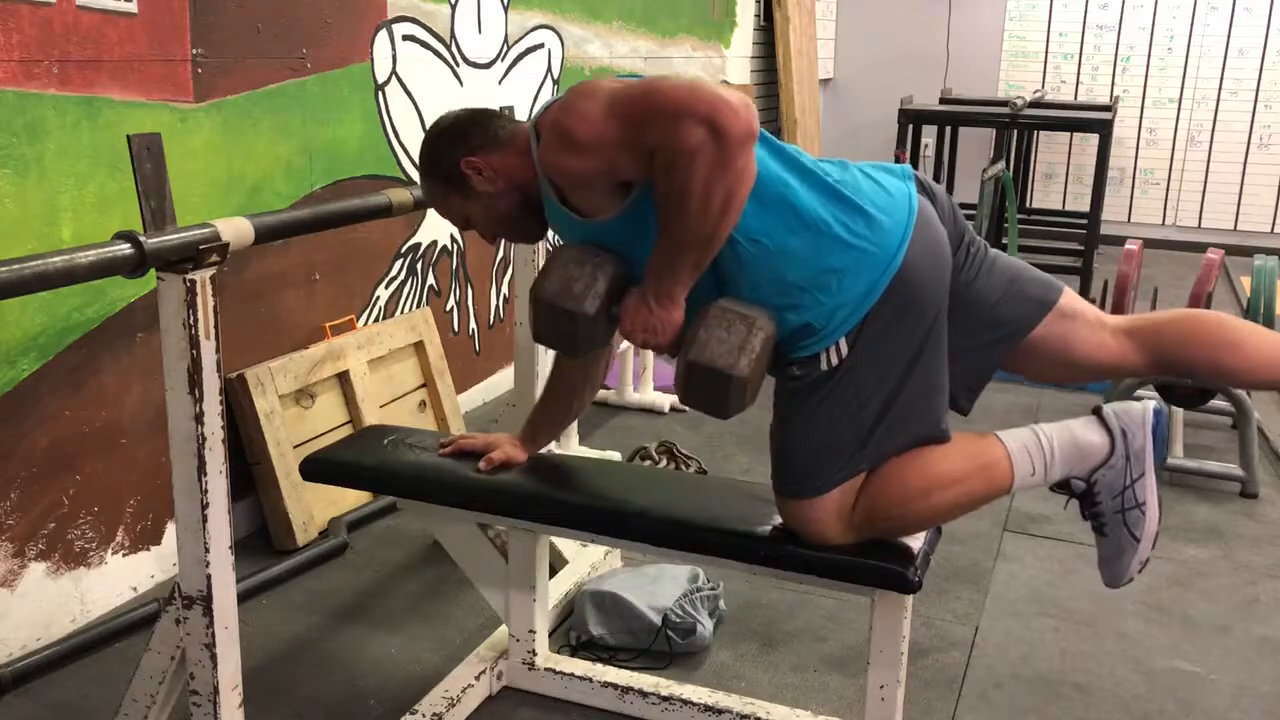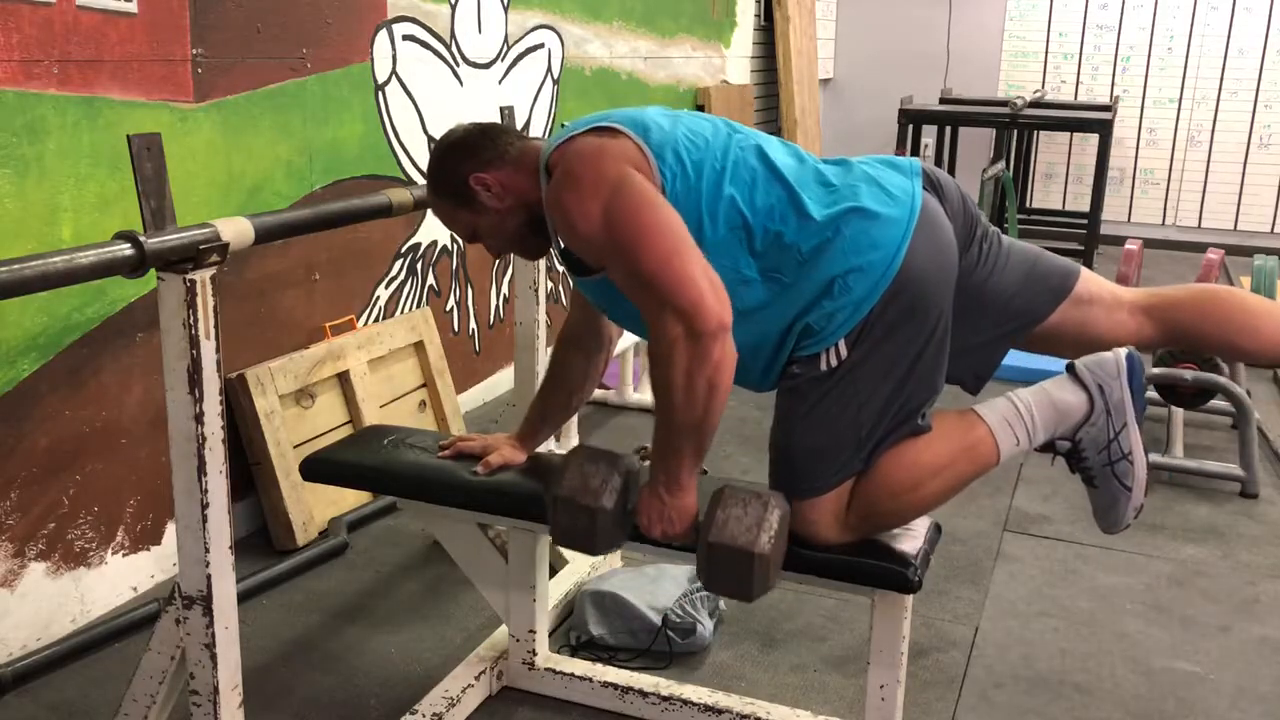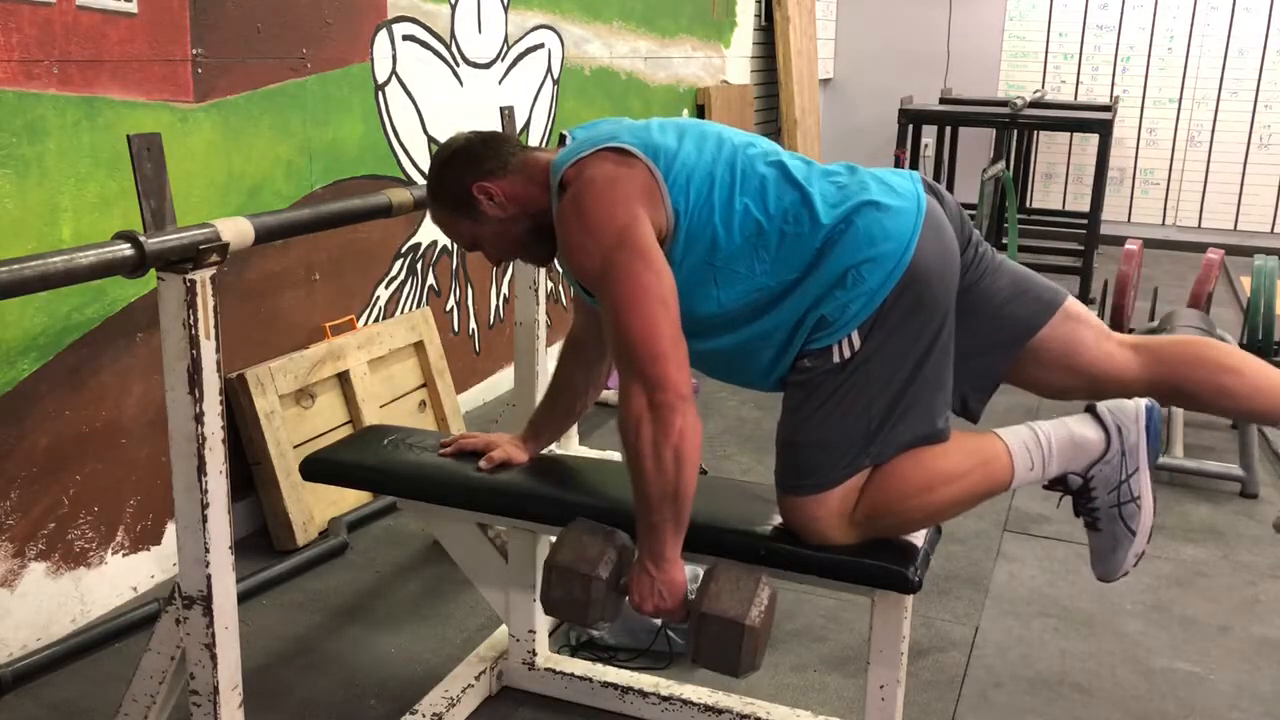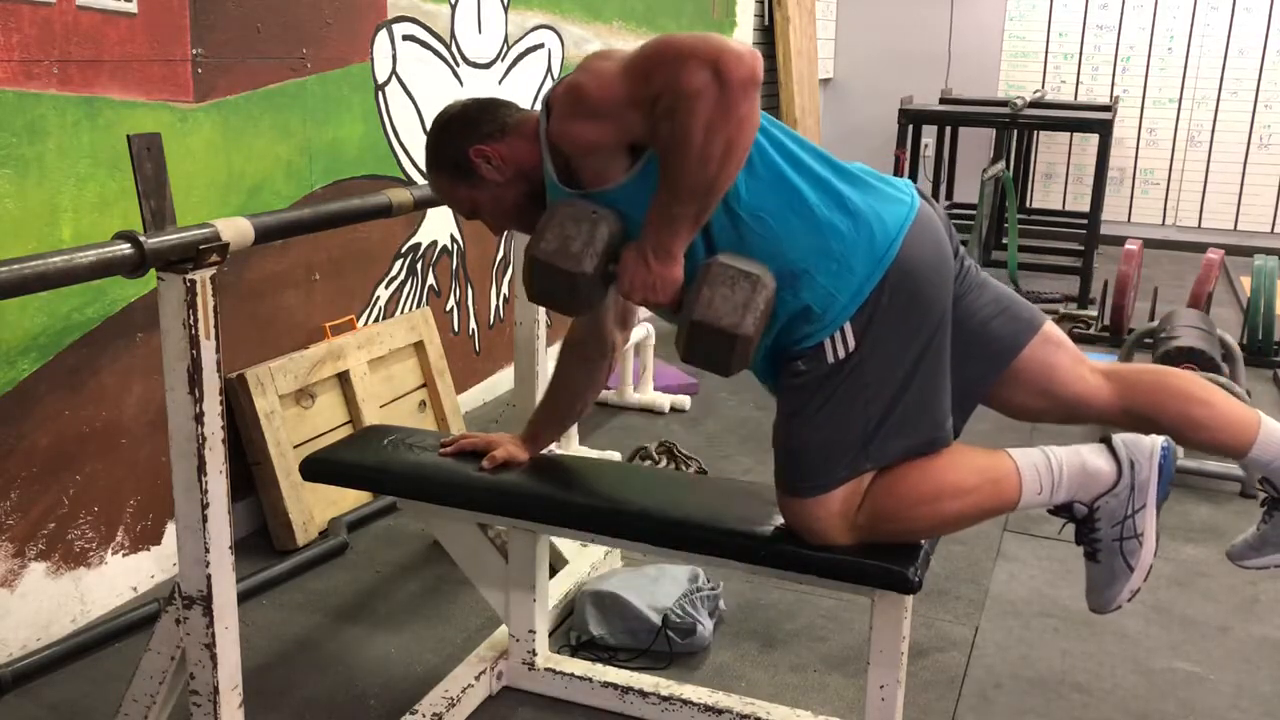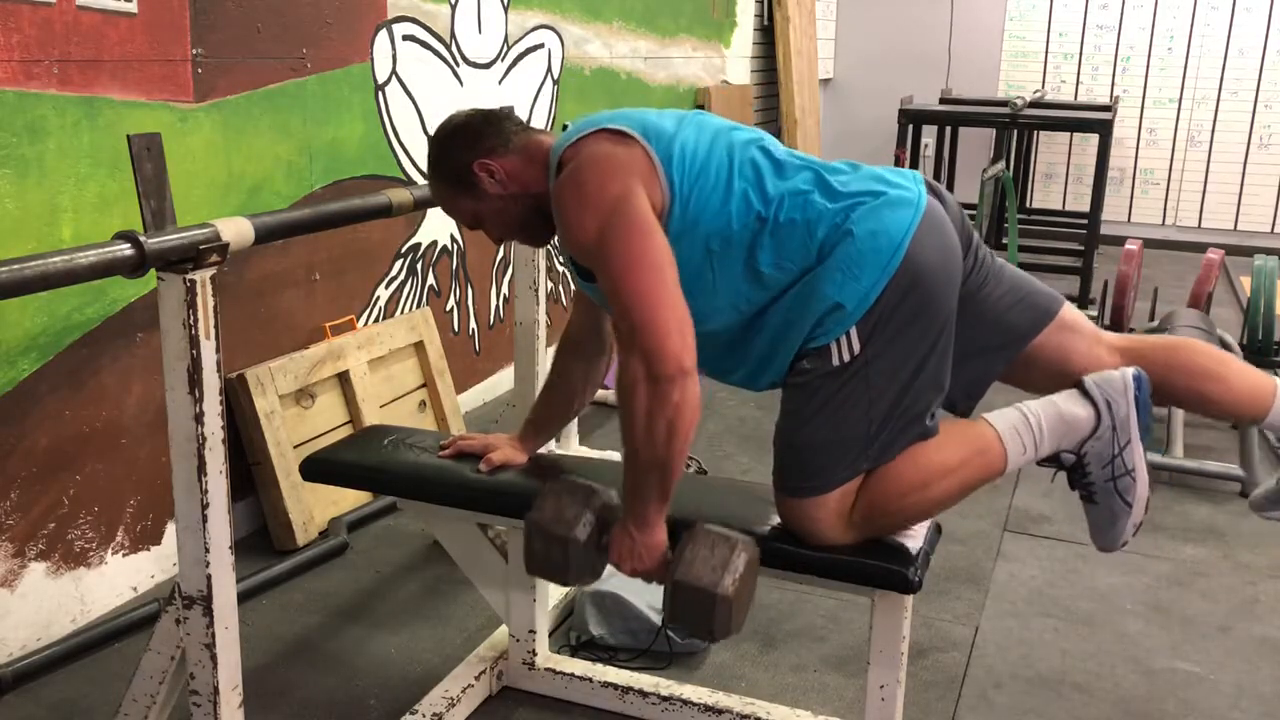
dt=1s
person 1, frame 1
left shoulder: (571, 137)
right shoulder: (584, 193)
left elbow: (721, 121)
left wrist: (665, 290)
right wrist: (527, 439)
left hip: (857, 280)
right hip: (901, 225)
left knee: (826, 516)
right knee: (1122, 343)
left ankle: (1086, 450)
person 1, frame 2
left shoulder: (581, 190)
right shoulder: (598, 164)
left elbow: (701, 325)
right elbow: (589, 331)
left wrist: (673, 484)
right wrist: (524, 439)
left hip: (866, 274)
right hip: (909, 211)
left knee: (821, 517)
right knee: (1138, 315)
left ankle: (1059, 408)
person 1, frame 3
left shoulder: (592, 210)
right shoulder: (595, 174)
left elbow: (660, 394)
right elbow: (594, 338)
left wrist: (659, 557)
right wrist: (527, 442)
left hip: (870, 273)
right hip: (909, 224)
left knee: (822, 516)
right knee: (1119, 360)
left ankle: (1076, 447)
person 1, frame 4
left shoulder: (581, 112)
right shoulder: (584, 193)
left elbow: (727, 70)
right elbow: (597, 333)
left wrist: (663, 245)
right wrist: (530, 440)
left hip: (856, 280)
right hip: (897, 243)
left knee: (826, 516)
right knee: (1092, 387)
left ankle: (1091, 477)
person 1, frame 5
left shoulder: (589, 187)
right shoulder: (598, 163)
left elbow: (665, 364)
right elbow: (592, 334)
left wrist: (643, 521)
right wrist: (526, 439)
left hip: (869, 273)
right hip: (911, 225)
left knee: (823, 514)
right knee: (1098, 361)
left ankle: (1065, 426)
